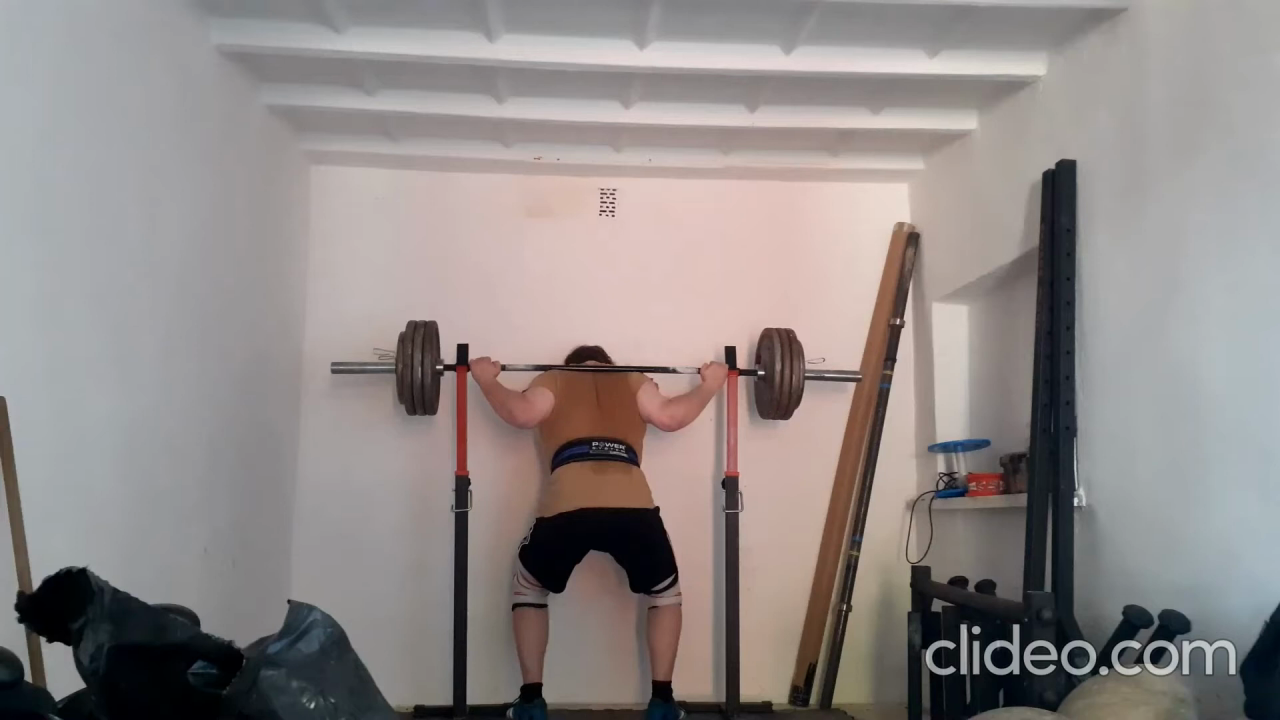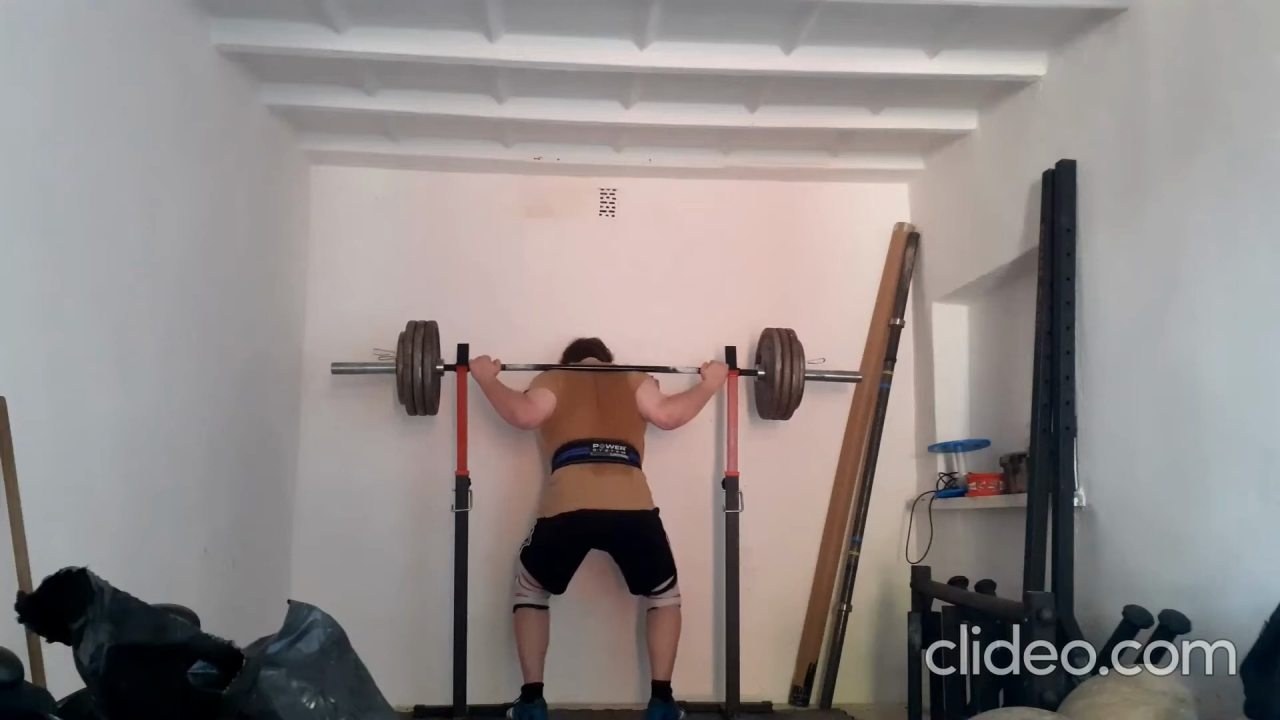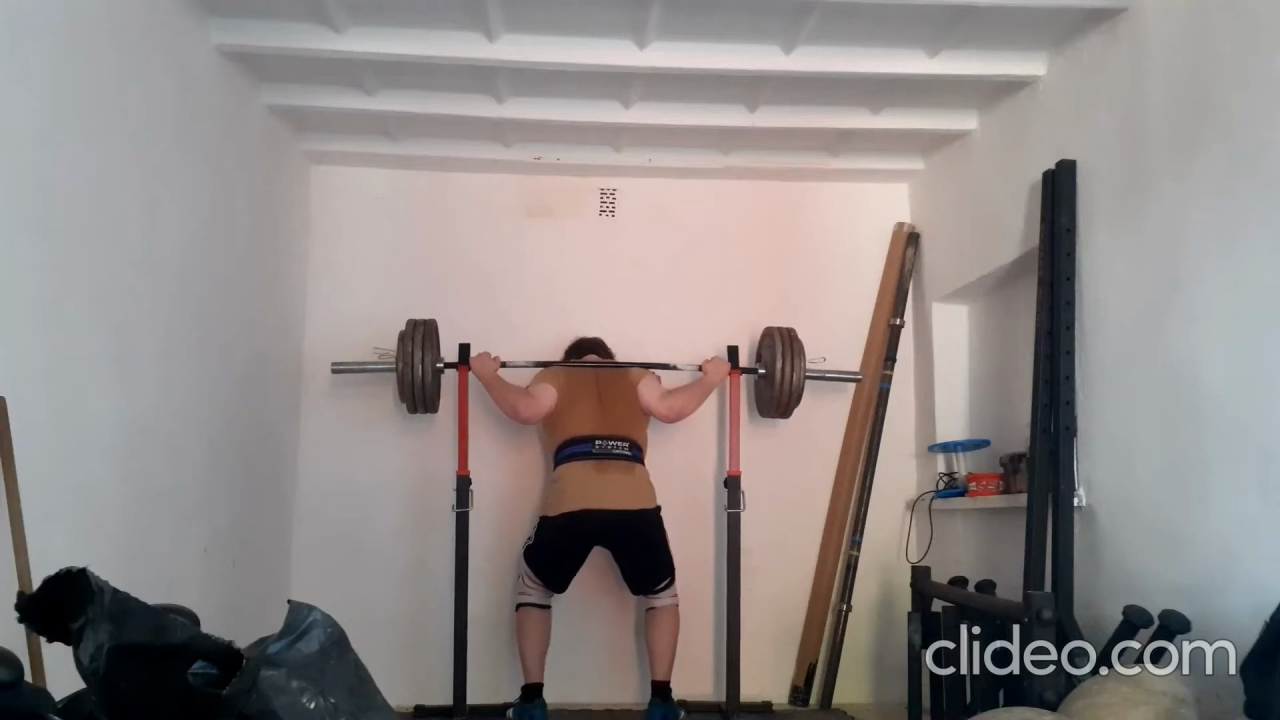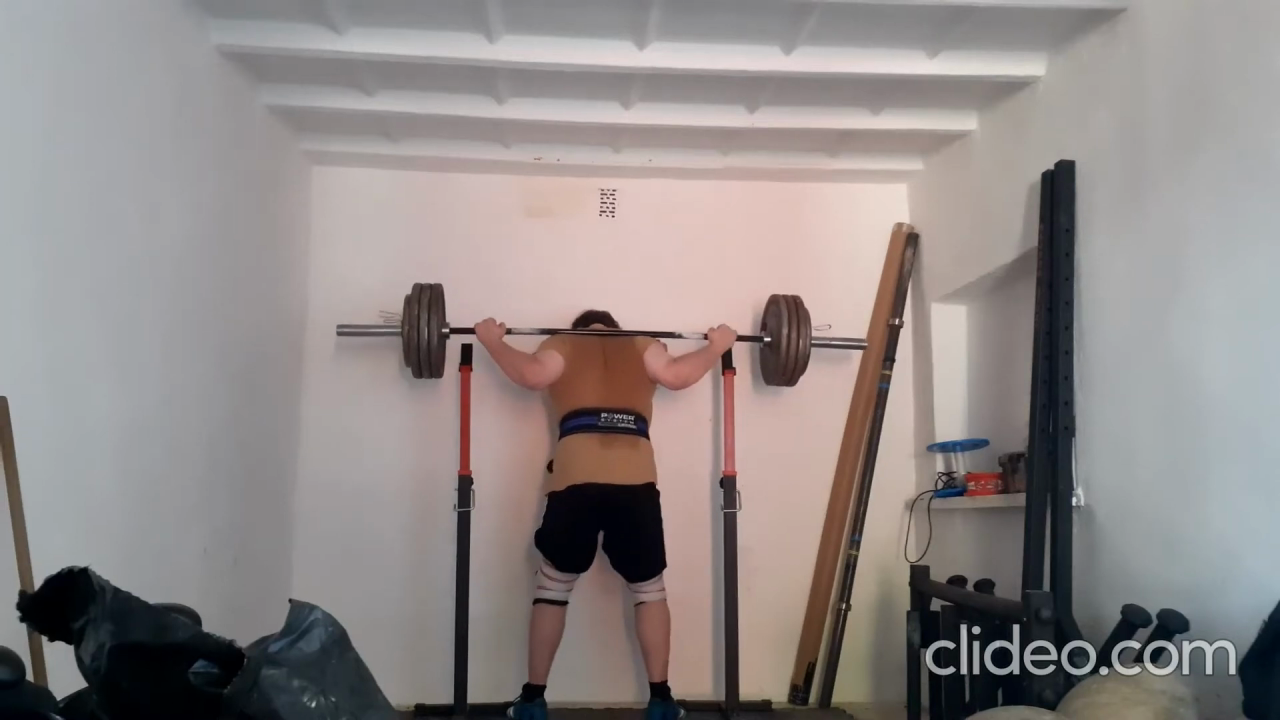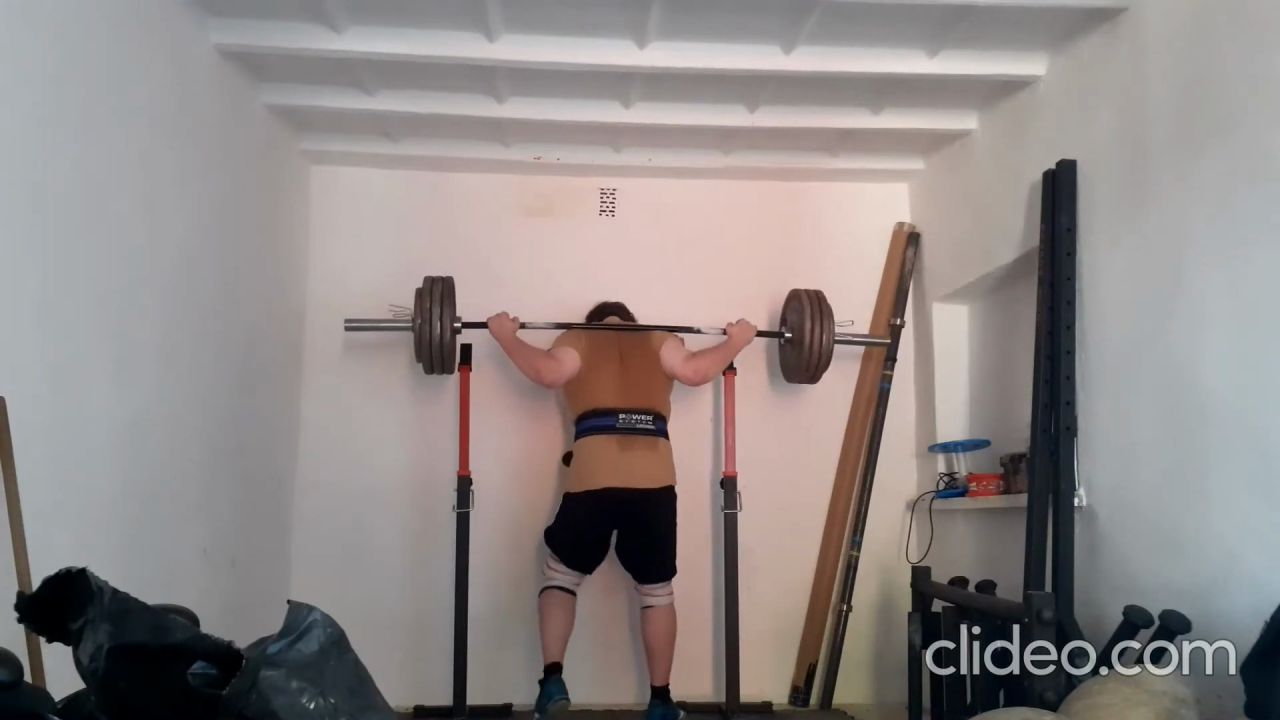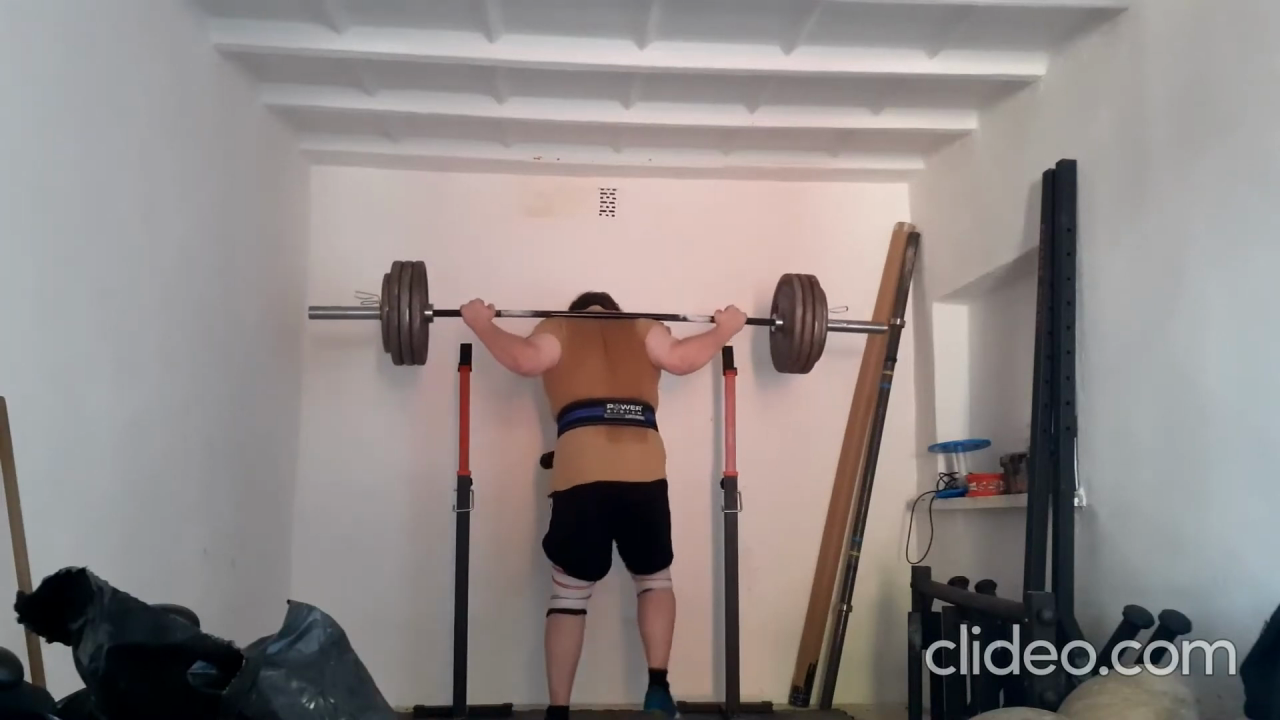
dt=0.5s
person 1, frame 1
left shoulder: (553, 380)
right shoulder: (633, 380)
left elbow: (520, 414)
right elbow: (670, 417)
left wrist: (486, 379)
right wrist: (710, 384)
left hip: (567, 504)
right hip: (632, 504)
left knee: (528, 590)
right knee: (665, 594)
person 1, frame 2
left shoulder: (553, 379)
right shoulder: (634, 378)
left elbow: (524, 415)
right elbow: (668, 415)
left wrist: (485, 379)
right wrist: (711, 383)
left hip: (568, 505)
right hip: (632, 505)
left knee: (530, 592)
right knee: (664, 595)
person 1, frame 3
left shoulder: (555, 376)
right shoulder: (635, 375)
left elbow: (525, 410)
right elbow: (670, 408)
left wrist: (486, 375)
right wrist: (712, 378)
left hip: (571, 501)
right hip: (635, 503)
left knee: (533, 591)
right knee: (661, 595)
person 1, frame 4
left shoulder: (561, 344)
right shoulder: (641, 345)
left elbow: (531, 374)
right elbow: (677, 375)
left wrist: (492, 340)
right wrist: (717, 346)
left hip: (576, 478)
right hip: (635, 479)
left knee: (553, 587)
right knee: (649, 588)
person 1, frame 5
left shoulder: (577, 339)
right shoulder: (659, 339)
left elbow: (547, 372)
right elbow: (695, 371)
left wrist: (506, 336)
right wrist: (736, 341)
left hip: (593, 477)
right hip: (654, 479)
left knee: (558, 576)
right knee: (657, 593)
left ankle: (553, 679)
person 1, frame 6
left shoulder: (558, 328)
right shoulder: (642, 328)
left elbow: (525, 360)
right elbow: (682, 358)
left wrist: (481, 323)
right wrist: (726, 328)
left hip: (581, 474)
right hip: (644, 473)
left knee: (569, 595)
right knee: (655, 579)
right ankle: (658, 685)
